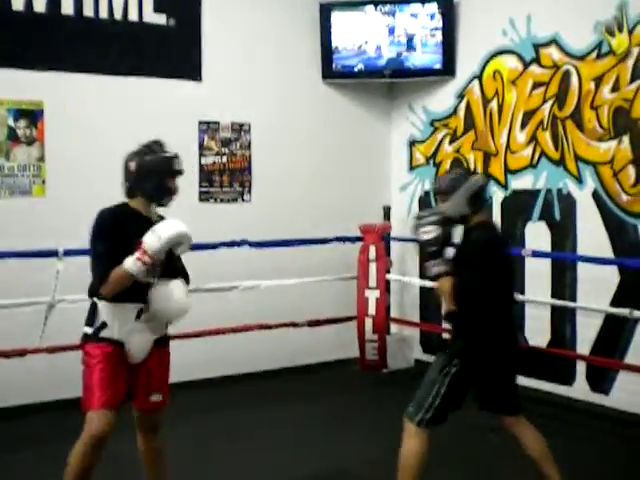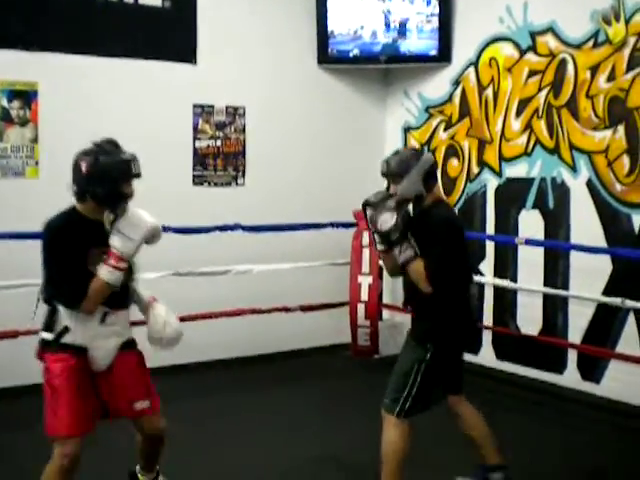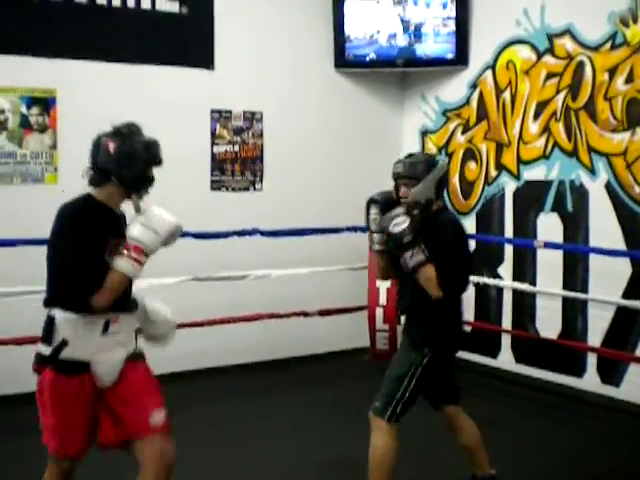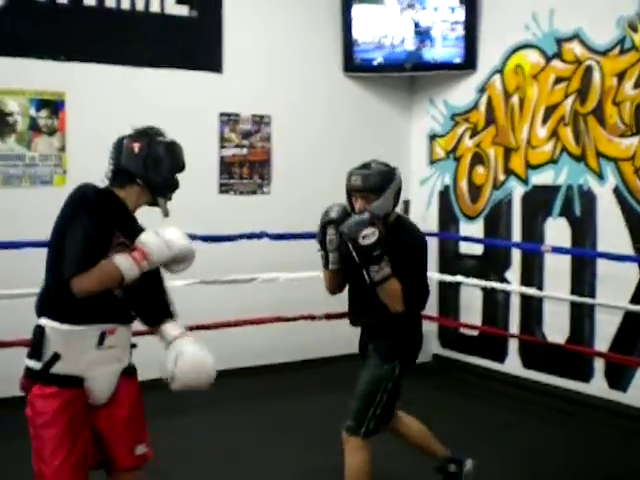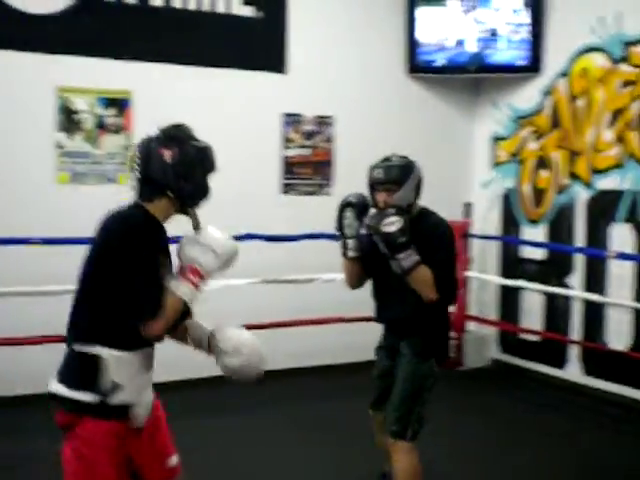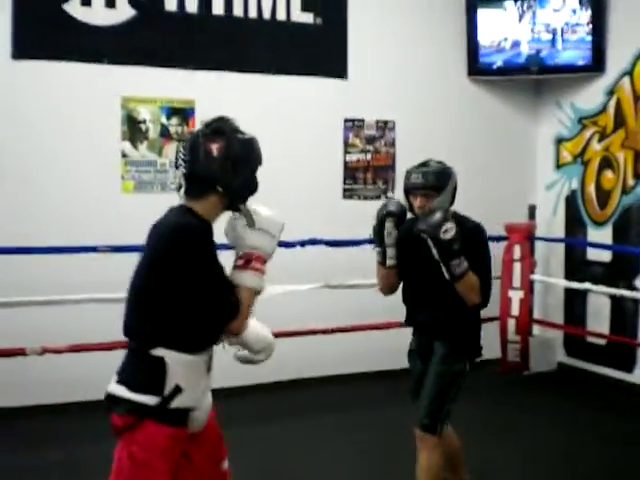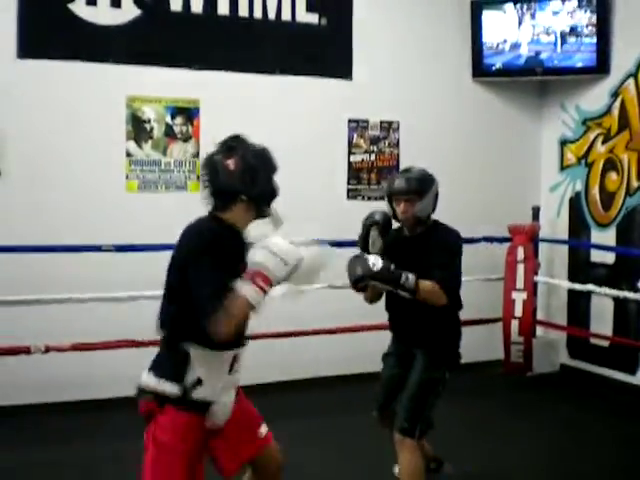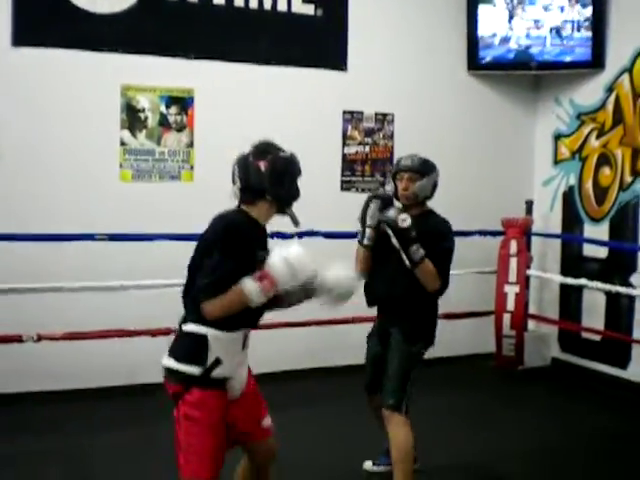
dt=0.3s
person 1, frame 1
left shoulder: (164, 226)
right shoulder: (110, 220)
left elbow: (178, 276)
right elbow: (107, 288)
left wrist: (174, 290)
right wrist: (149, 249)
left hip: (151, 336)
right hip: (108, 335)
left knee: (149, 423)
right knee: (98, 428)
person 1, frame 2
left shoulder: (125, 220)
right shoulder: (60, 230)
right elbow: (86, 303)
left wrist: (150, 305)
right wrist: (121, 253)
left hip: (116, 341)
right hip: (70, 345)
left knee: (153, 427)
right knee: (68, 451)
person 1, frame 3
left shoulder: (117, 218)
right shoulder: (75, 215)
right elbow: (96, 297)
left wrist: (139, 307)
right wrist: (141, 246)
left hip: (121, 354)
right hip: (71, 359)
person 1, frame 4
left shoulder: (136, 233)
right shoulder: (86, 201)
left elbow: (154, 306)
right elbow: (82, 283)
left wrist: (180, 342)
right wrist: (146, 254)
left hip: (115, 370)
right hip: (61, 371)
person 1, frame 5
left shoulder: (149, 232)
right shoulder: (126, 228)
left elbow: (167, 317)
right elbow: (150, 323)
left wrist: (217, 339)
right wrist: (195, 270)
left hip: (131, 396)
right hip: (95, 402)
person 1, frame 6
left shoulder: (186, 228)
right shoulder: (184, 233)
right elbow: (232, 321)
left wrist: (239, 331)
right wrist: (255, 257)
left hip: (188, 401)
right hip: (153, 406)
person 1, frame 7
left shoulder: (233, 235)
right shoulder: (202, 234)
right elbow: (221, 327)
right wrist: (263, 276)
left hip: (218, 388)
right hip: (183, 393)
person 1, frame 8
left shoulder: (254, 236)
right shoulder: (226, 230)
left elbow: (269, 299)
right elbow: (212, 308)
left wrist: (314, 285)
right wrist: (268, 280)
left hip: (230, 367)
right hip: (199, 371)
left knee: (263, 451)
person 2, frame 1
left shoulder: (479, 242)
right shoulder: (489, 237)
left elbow: (453, 302)
right elbow: (460, 285)
left wrist: (433, 254)
right wrist: (441, 246)
left hip: (470, 345)
right hip: (497, 342)
left knee: (414, 424)
right knee: (512, 418)
person 2, frame 2
left shoulder: (440, 221)
right shoulder: (421, 214)
left elbow: (429, 283)
right elbow: (395, 268)
left wrist: (399, 239)
right wrist: (383, 233)
left hip: (437, 325)
right hip: (452, 324)
left knee: (393, 414)
right knee: (452, 397)
person 2, frame 3
left shoulder: (448, 227)
right shoulder: (411, 220)
left elbow: (438, 290)
right elbow: (383, 273)
left wrist: (409, 245)
right wrist: (378, 230)
left hip: (434, 332)
right hip: (421, 330)
left knee: (381, 418)
right knee: (449, 408)
person 2, frame 4
left shoulder: (409, 238)
right shoulder: (355, 230)
left elbow: (401, 304)
right elbow: (333, 287)
left wrist: (374, 256)
right wrist: (331, 246)
left hip: (396, 342)
right hip: (372, 337)
left knee: (354, 436)
right knee: (386, 416)
person 2, frame 5
left shoulder: (434, 228)
right shoulder: (378, 226)
left elbow: (433, 292)
right elbow: (354, 280)
left wrist: (402, 247)
right wrist: (350, 234)
left hip: (423, 340)
right hip: (393, 333)
left knee: (398, 435)
right knee: (380, 414)
person 2, frame 6
left shoulder: (470, 232)
right shoulder: (409, 231)
left elbow: (476, 297)
right elbow: (387, 286)
left wrist: (451, 251)
right wrist: (386, 239)
left hip: (455, 339)
right hip: (423, 336)
left knee: (426, 430)
right knee: (434, 423)
person 2, frame 7
left shoulder: (447, 239)
right shoulder: (392, 239)
left elbow: (442, 296)
right elbow: (371, 296)
left wrist: (391, 275)
right wrist: (371, 244)
left hip: (434, 345)
right hip: (402, 341)
left knee: (404, 433)
right knee: (385, 414)
person 2, frame 8
left shoulder: (438, 228)
right shoulder: (391, 220)
left elbow: (435, 284)
right elbow: (364, 270)
left wrist: (409, 241)
right wrist: (370, 225)
left hip: (413, 325)
right hip: (384, 320)
left knee: (393, 408)
right knee: (375, 397)
right ankle: (400, 453)
